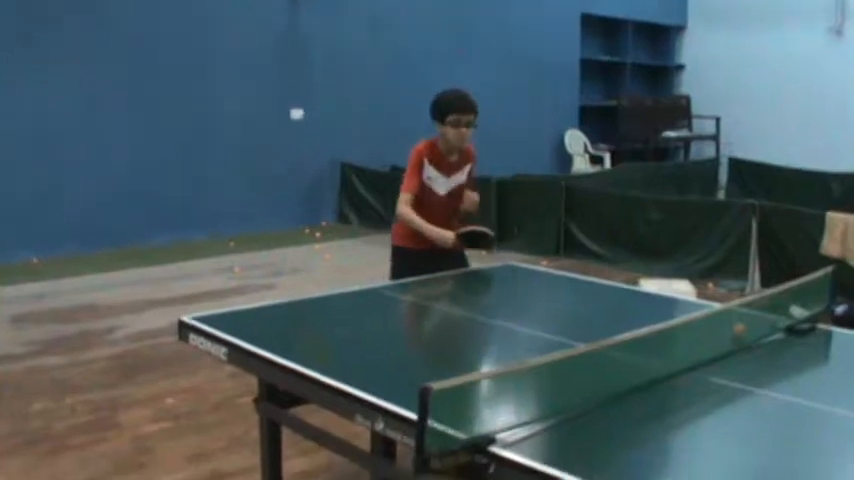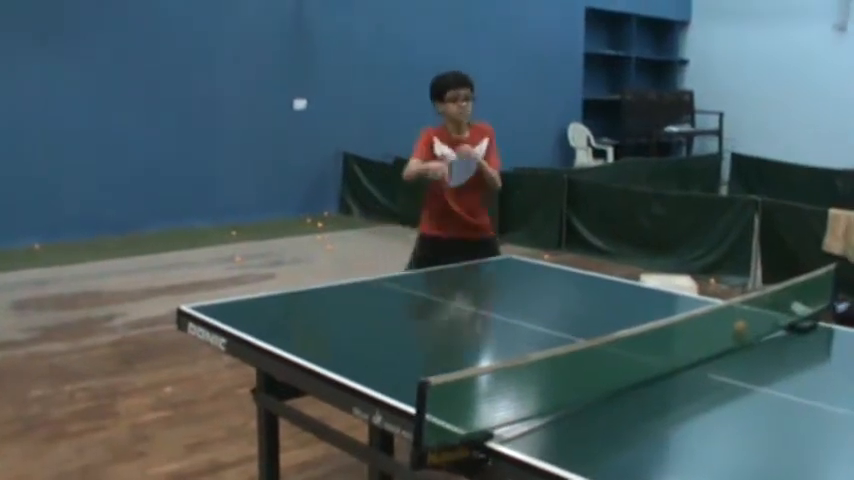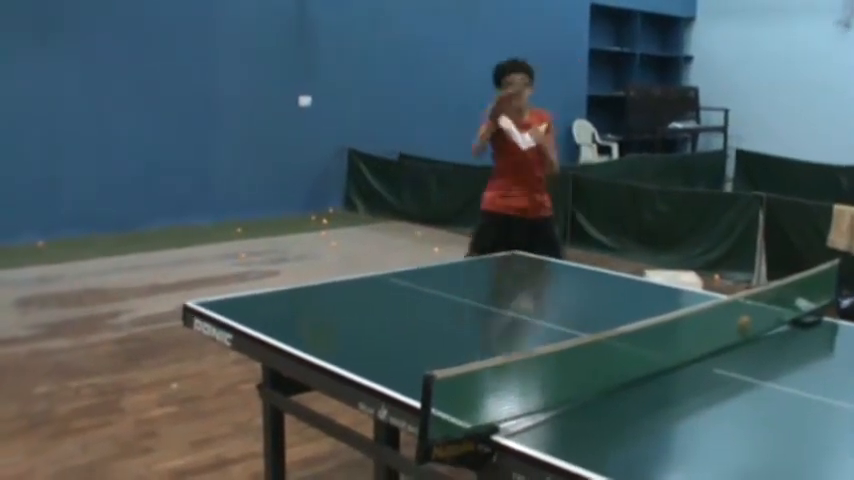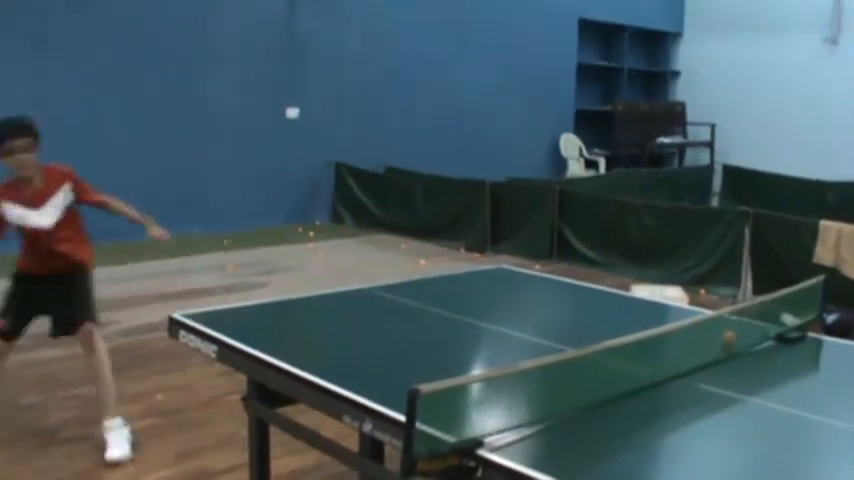
dt=1s
person 1, frame 1
left shoulder: (469, 156)
right shoulder: (422, 153)
left elbow: (459, 209)
right elbow: (402, 209)
left wrist: (469, 206)
right wrist: (435, 233)
left hip: (448, 244)
right hip: (410, 245)
person 1, frame 2
left shoulder: (485, 134)
right shoulder: (431, 137)
left elbow: (495, 186)
right elbow: (408, 173)
left wrist: (479, 161)
right wrist: (430, 167)
left hip: (479, 232)
right hip: (437, 232)
person 1, frame 3
left shoulder: (543, 120)
right shoulder: (497, 121)
left elbow: (552, 169)
right elbow: (477, 150)
left wrist: (545, 144)
right wrist: (493, 119)
left hip: (538, 209)
right hip: (499, 208)
person 1, frame 4
left shoulder: (62, 176)
left elbow: (102, 199)
left wrist: (149, 224)
left hip: (71, 263)
right hip: (33, 268)
left knee: (87, 331)
left ankle: (115, 425)
